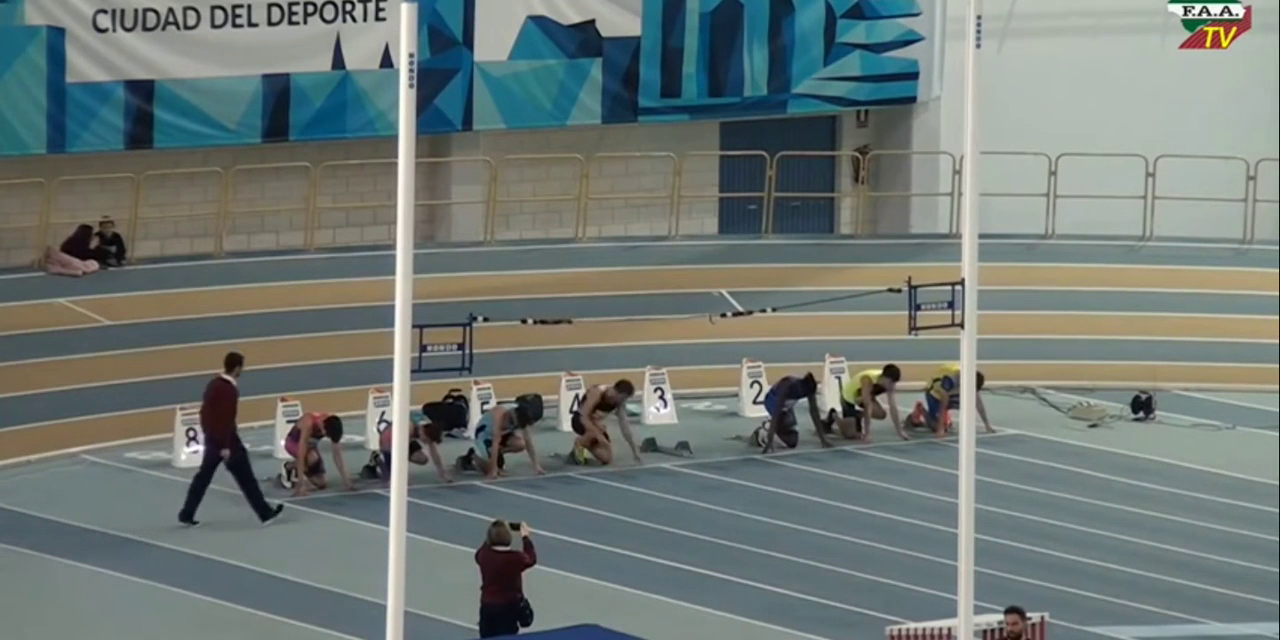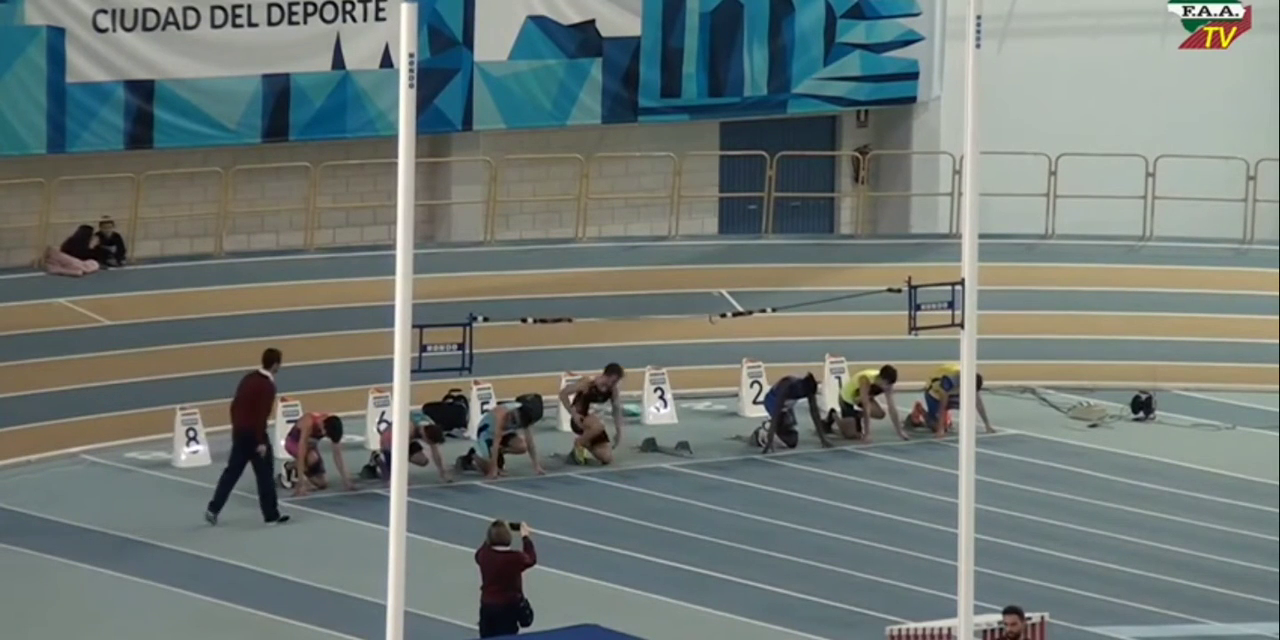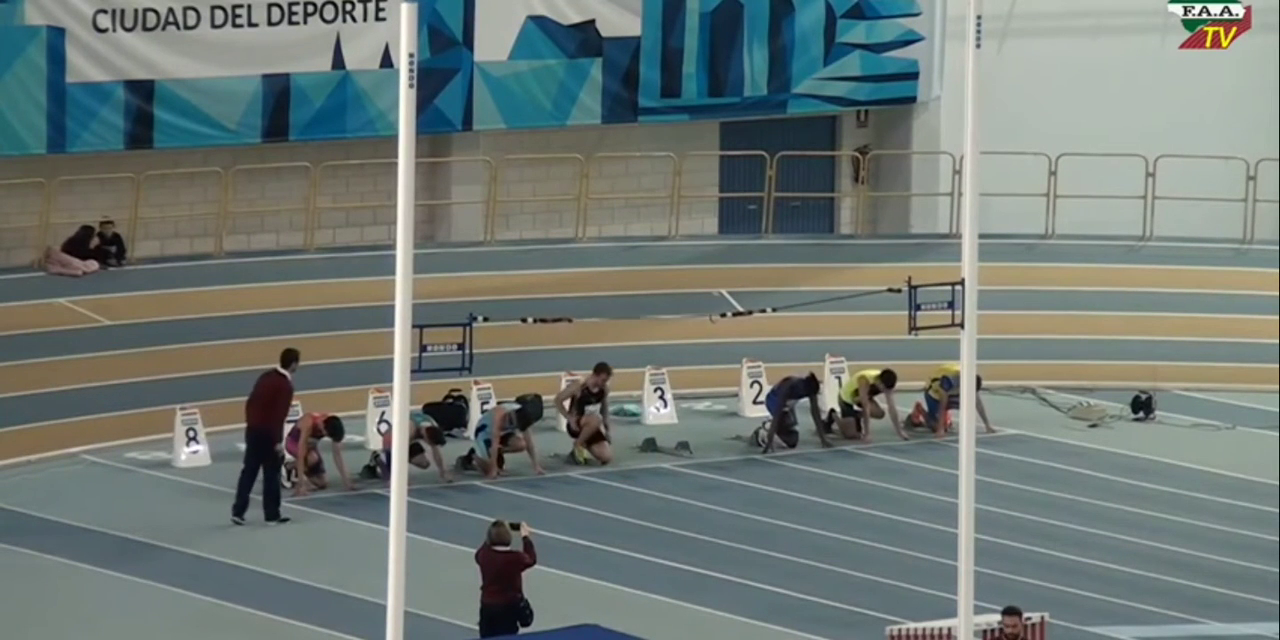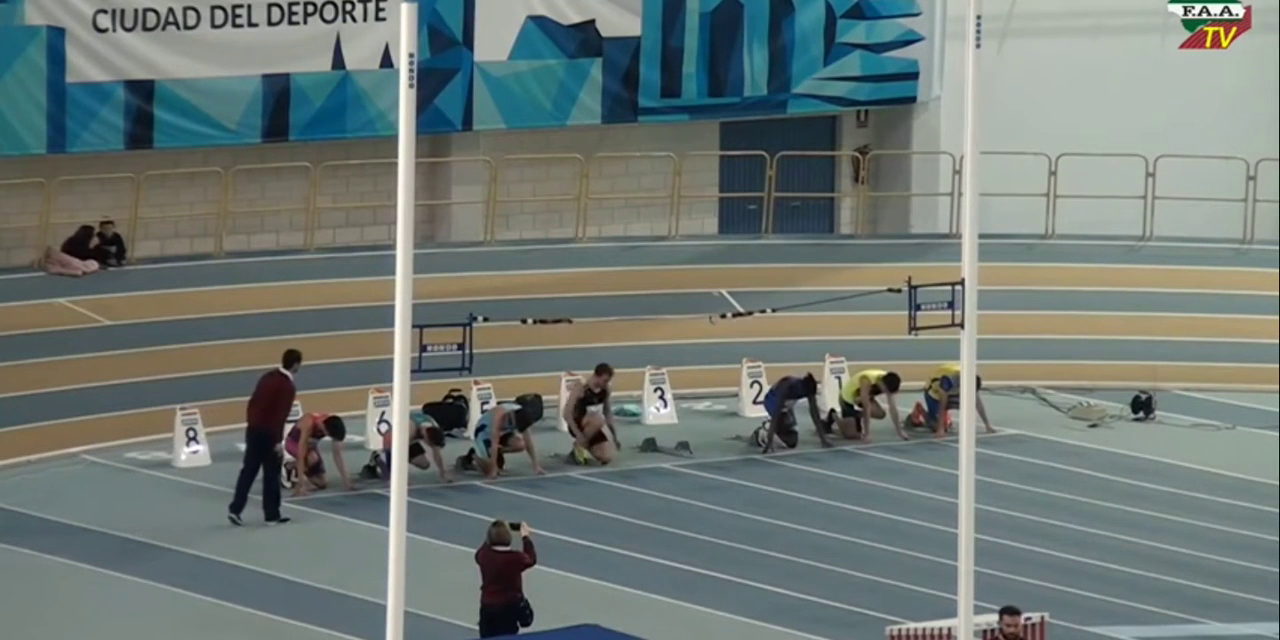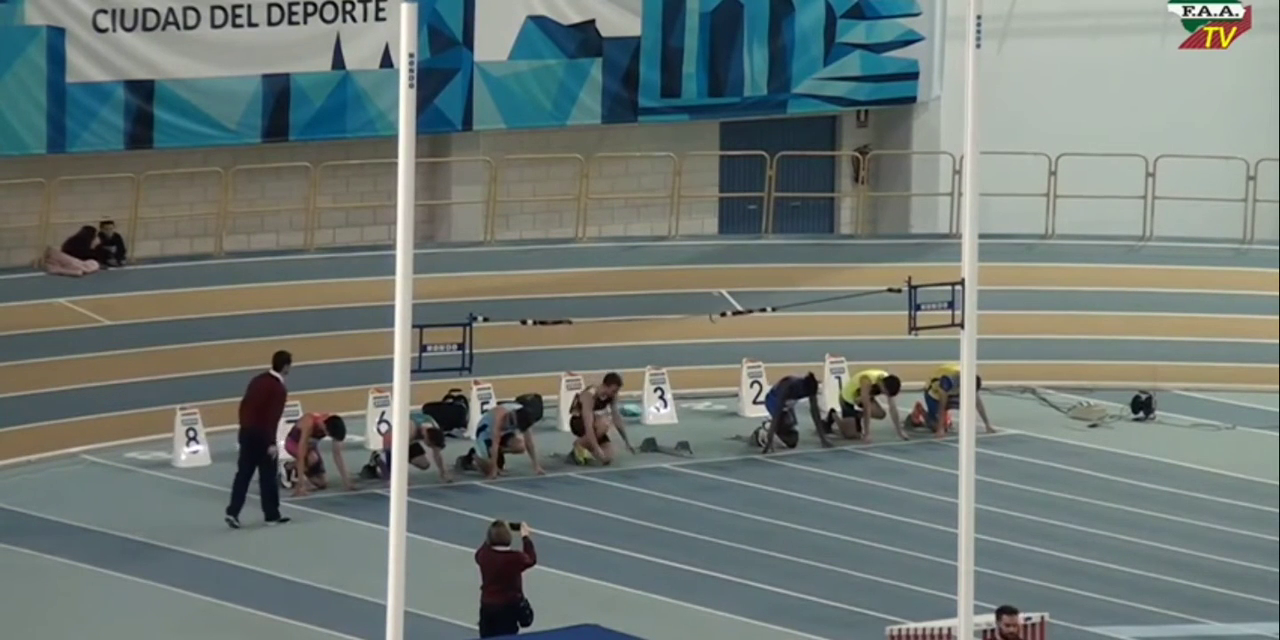
dt=0.3s
person 1, frame 1
left shoulder: (213, 384)
right shoulder: (229, 390)
left elbow: (204, 412)
right elbow: (227, 419)
right wrist: (225, 446)
left hip: (211, 438)
right hip: (225, 439)
left knee: (204, 475)
right knee: (245, 476)
left ankle: (186, 515)
right ankle: (266, 513)
person 1, frame 2
left shoulder: (248, 379)
right shoulder: (268, 386)
left elbow: (235, 405)
right elbow: (263, 415)
right wrist: (261, 442)
left hip: (240, 432)
right hip: (254, 434)
left knee: (232, 471)
right knee: (265, 475)
left ankle: (213, 508)
right ankle: (271, 515)
person 1, frame 3
left shoulder: (265, 376)
right shoulder: (285, 385)
left elbow: (250, 402)
right elbow: (280, 414)
right wrist: (278, 441)
left hip: (253, 430)
right hip: (268, 433)
left knee: (248, 471)
right knee: (271, 474)
left ankle: (238, 511)
right ankle: (272, 515)
person 1, frame 4
left shoulder: (268, 377)
right shoulder: (287, 386)
left elbow: (252, 402)
right elbow: (281, 415)
right wrist: (277, 440)
left hip: (253, 430)
right hip: (268, 433)
left knee: (248, 471)
right knee: (271, 475)
left ankle: (235, 509)
right ankle: (272, 515)
person 1, frame 5
left shoulder: (257, 380)
right shoulder: (279, 388)
left elbow: (244, 406)
right elbow: (273, 418)
right wrist: (271, 443)
left hip: (246, 432)
right hip: (262, 436)
left knee: (243, 473)
right knee: (268, 476)
left ankle: (232, 512)
right ankle: (272, 515)
